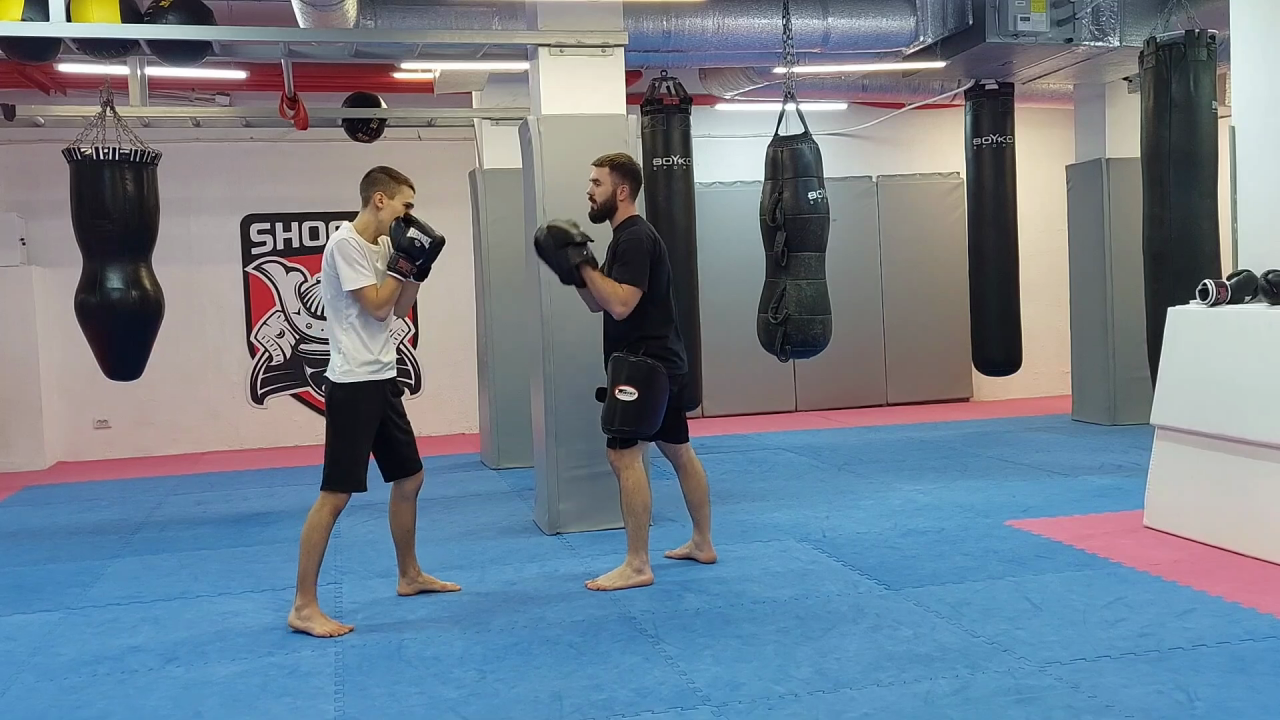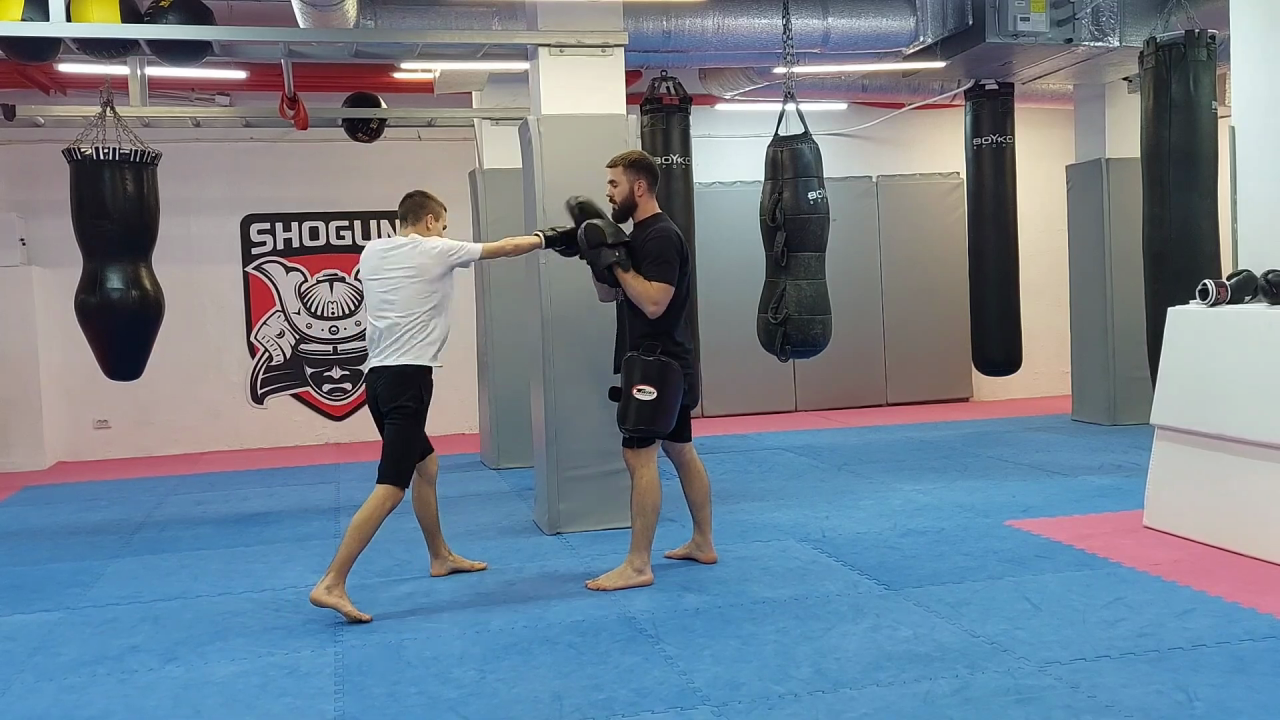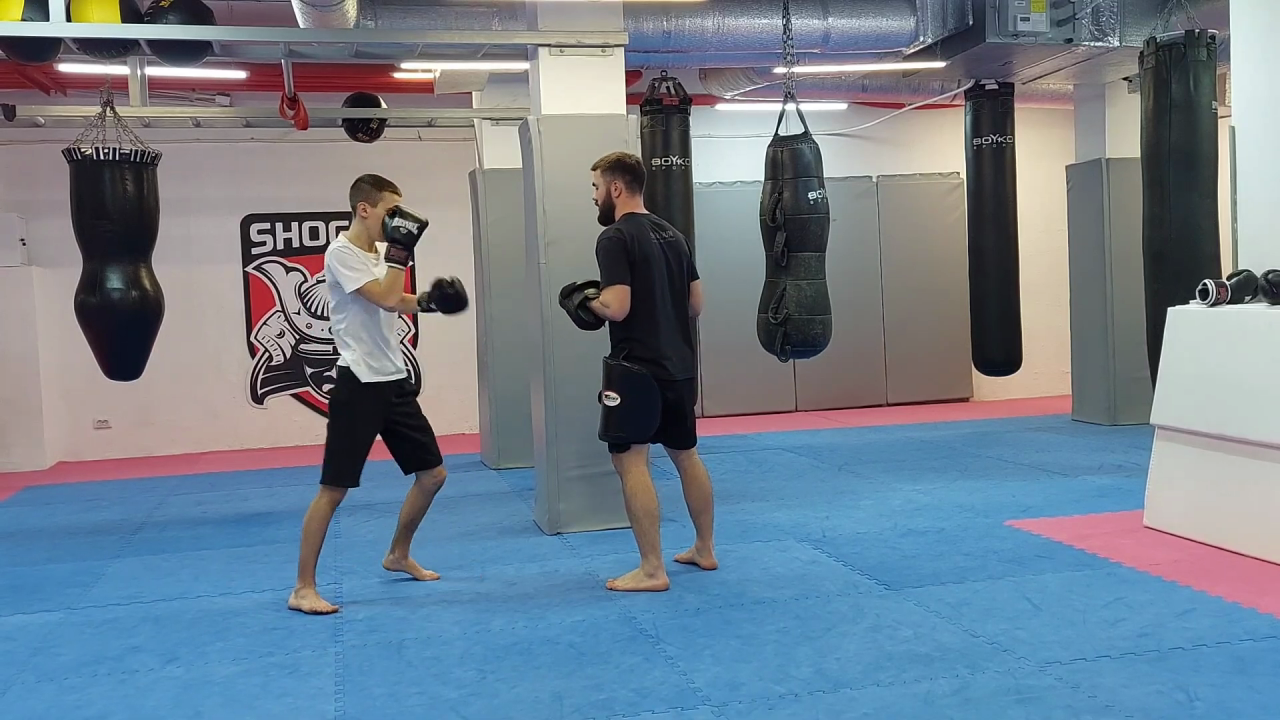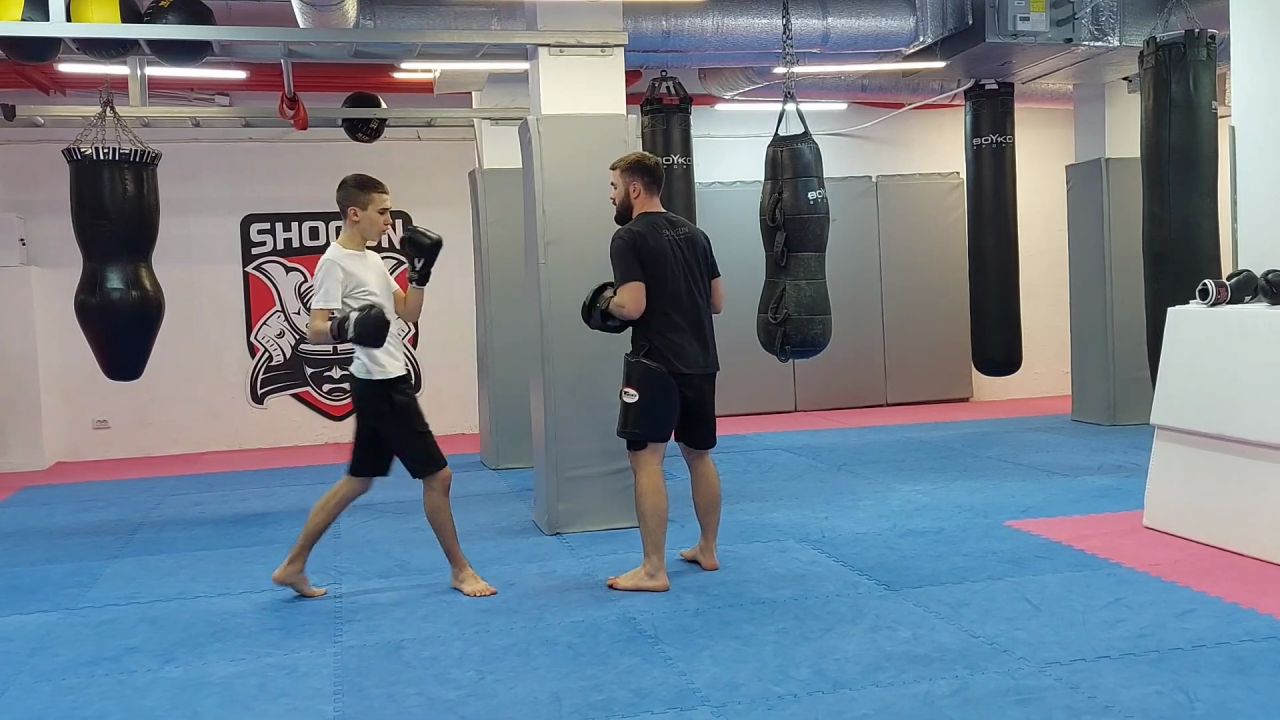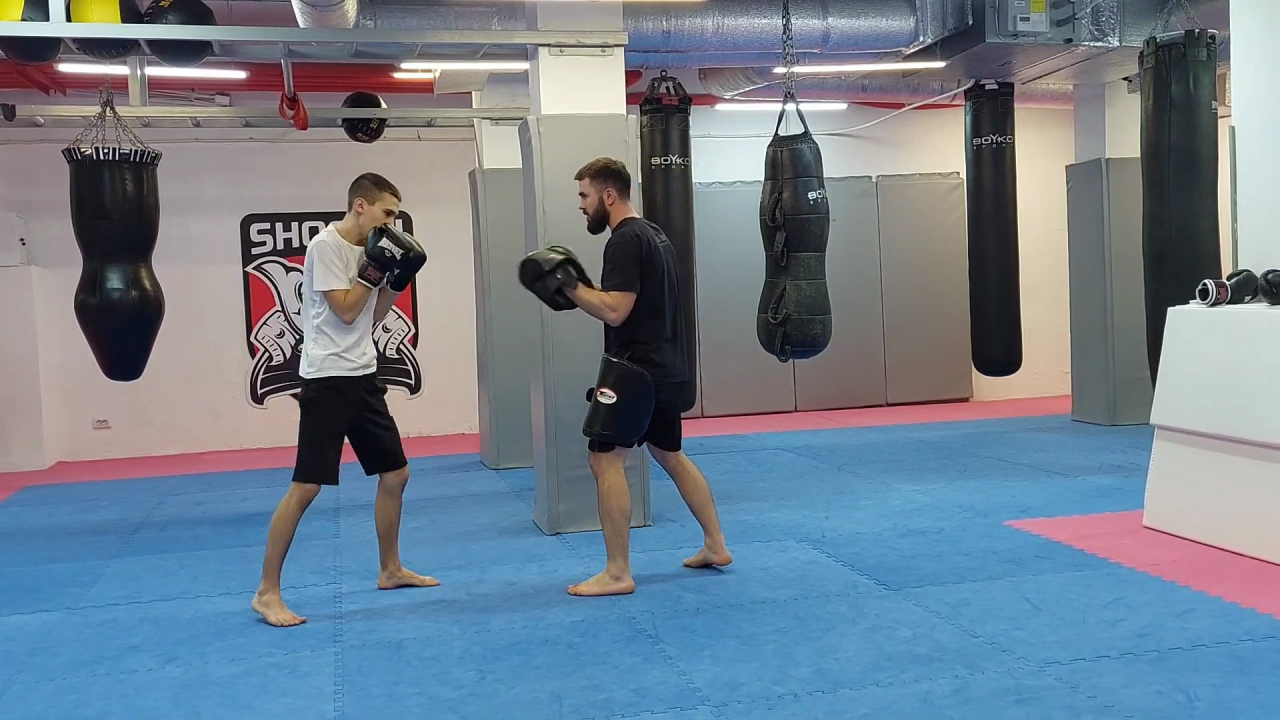
dt=1s
person 1, frame 1
left shoulder: (382, 245)
right shoulder: (345, 244)
left elbow: (399, 309)
right elbow: (377, 308)
left wrist: (417, 265)
right wrist: (404, 260)
left hip: (383, 382)
right hip: (352, 386)
left knee: (409, 481)
right knee: (335, 495)
left ankle: (410, 575)
right ankle: (304, 606)
person 1, frame 2
left shoulder: (371, 253)
right shoulder: (438, 250)
right elbow: (504, 248)
right wrist: (546, 238)
left hip: (382, 375)
right hip: (407, 378)
left knee: (426, 466)
right knee: (391, 487)
left ankle: (441, 556)
right ankle: (331, 584)
person 1, frame 3
left shoulder: (382, 250)
right shoulder: (341, 254)
right elbow: (385, 298)
left wrist: (428, 300)
right wrist: (402, 249)
left hip: (394, 382)
right hip: (359, 386)
left knee: (433, 473)
right knee: (334, 489)
left ankle: (399, 554)
right ankle: (304, 587)
person 1, frame 4
left shoulder: (369, 258)
right shoulder: (336, 263)
left elbow: (406, 312)
right elbow: (315, 330)
left wrist: (419, 267)
right wrist: (346, 328)
left hip: (389, 381)
right hip: (381, 387)
left knee: (358, 481)
right knee: (438, 476)
left ankle: (294, 566)
right ankle: (461, 570)
person 1, frame 5
left shoulder: (367, 249)
right shoulder: (326, 246)
right elbow: (346, 312)
left wrist: (398, 277)
right wrist: (375, 266)
left hip: (364, 378)
right hip: (327, 382)
left knee: (395, 476)
right knee: (306, 487)
left ankle: (391, 569)
right ankle: (267, 591)
person 2, frame 1
left shoulder: (635, 238)
right shoulder: (628, 236)
left elbow: (620, 306)
right elbow: (600, 303)
left wrist: (583, 267)
right wrist: (580, 270)
left hip: (646, 364)
right hip: (661, 362)
left knee: (624, 455)
right knee: (678, 451)
left ankle: (637, 566)
right ankle: (703, 543)
person 2, frame 2
left shoulder: (661, 236)
right shoulder: (641, 234)
left elbow: (653, 304)
right elbow: (609, 293)
left wrist: (617, 262)
right hip: (664, 362)
left knee: (640, 456)
right knee: (681, 451)
left ankle: (638, 565)
right ankle: (702, 543)
person 2, frame 3
left shoulder: (615, 238)
right shoulder: (673, 235)
left elbow: (617, 307)
right elbow: (695, 304)
left wrist: (587, 300)
left hip: (638, 369)
right hip: (679, 366)
left knee: (631, 462)
right knee: (686, 455)
left ankle: (652, 570)
right ankle: (705, 549)
person 2, frame 4
left shoulder: (629, 238)
right shoulder: (694, 233)
left elbow: (633, 307)
right elbow: (716, 302)
left wrist: (609, 303)
left hip: (658, 365)
right hip: (701, 363)
left knee: (646, 459)
right knee: (699, 455)
left ankle: (653, 570)
right ankle: (707, 549)
person 2, frame 5
left shoulder: (625, 240)
right shoulder: (651, 234)
left elbow: (615, 311)
left wrist: (570, 288)
right wrist: (584, 290)
left hip: (638, 368)
right hip: (664, 367)
left knee: (604, 459)
right knee: (671, 455)
left ankle: (617, 572)
right ankle: (716, 545)
